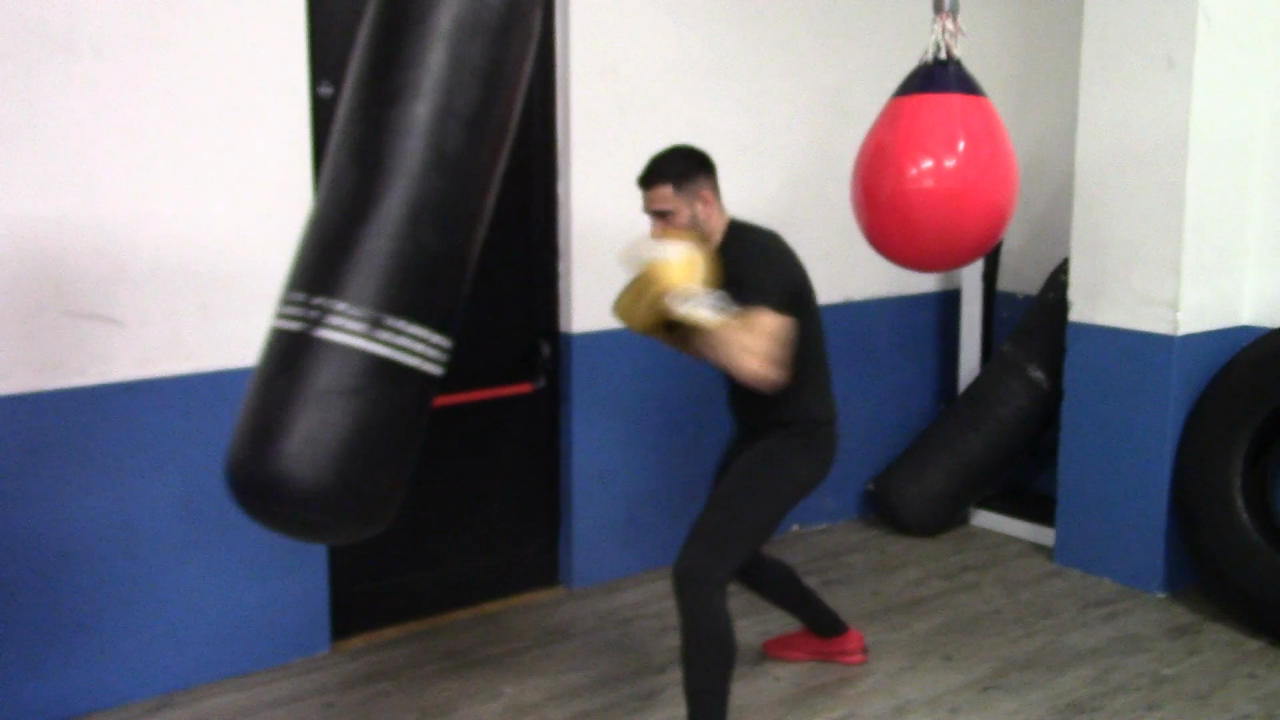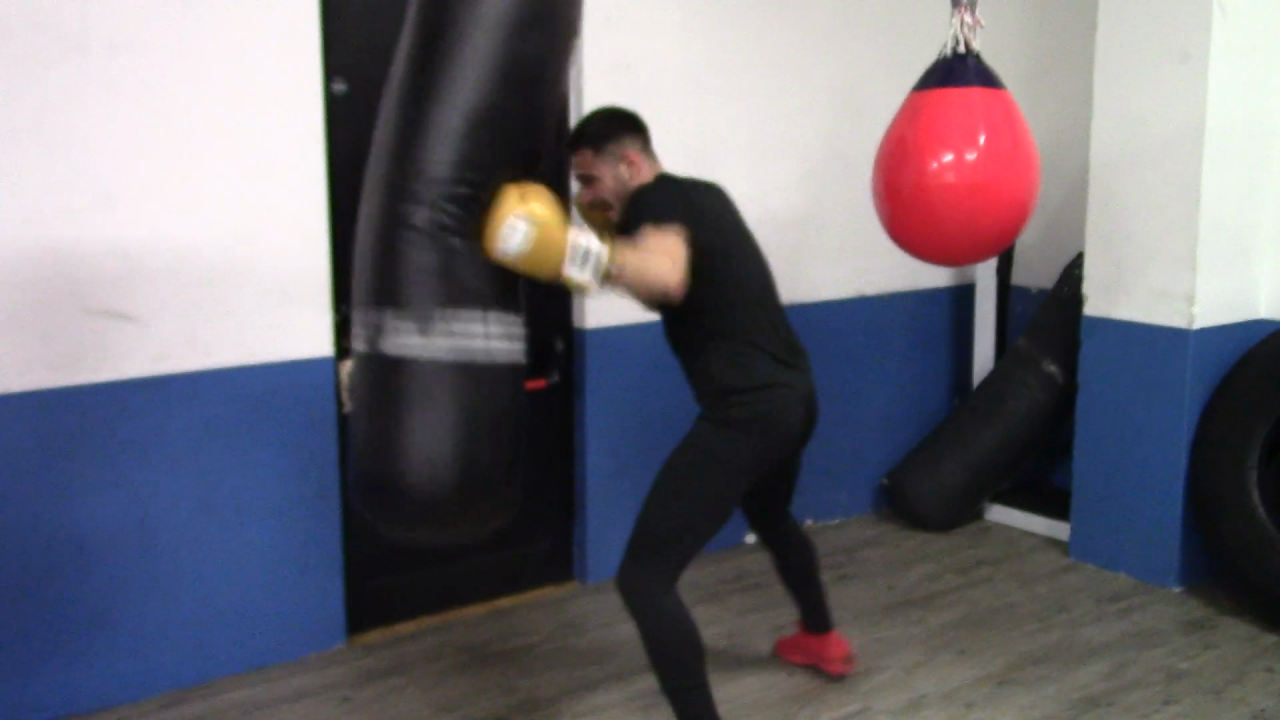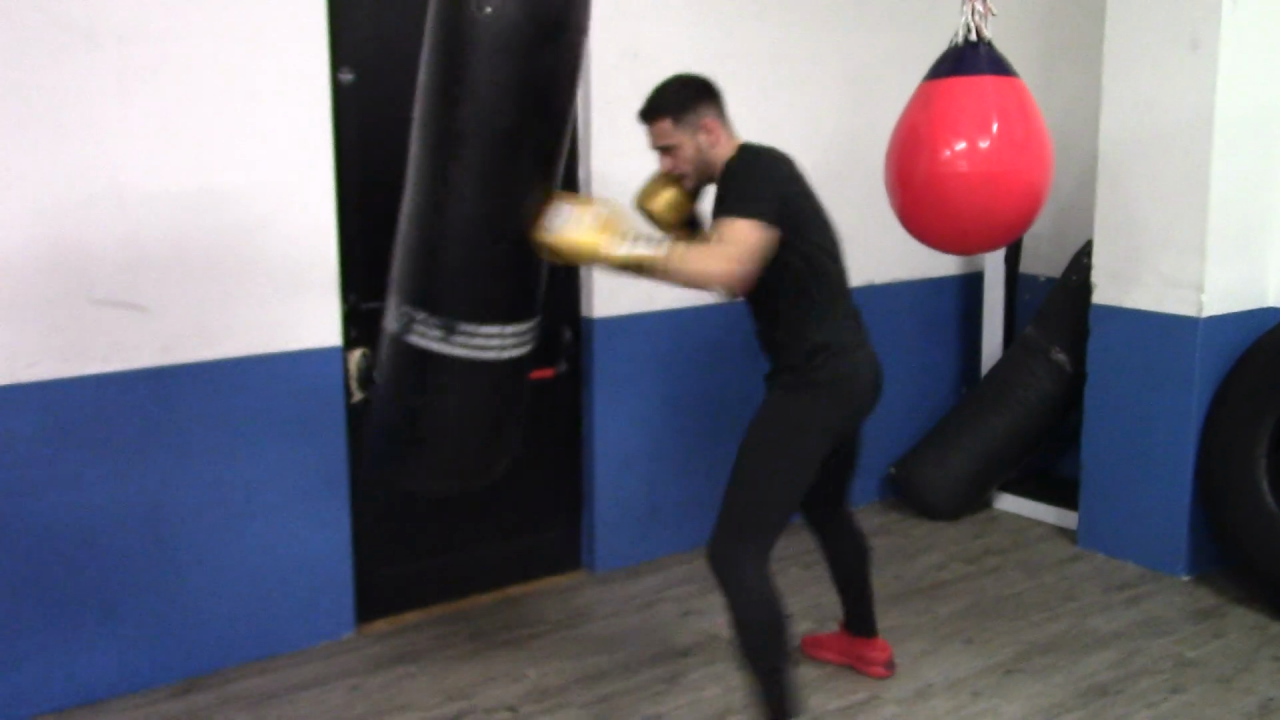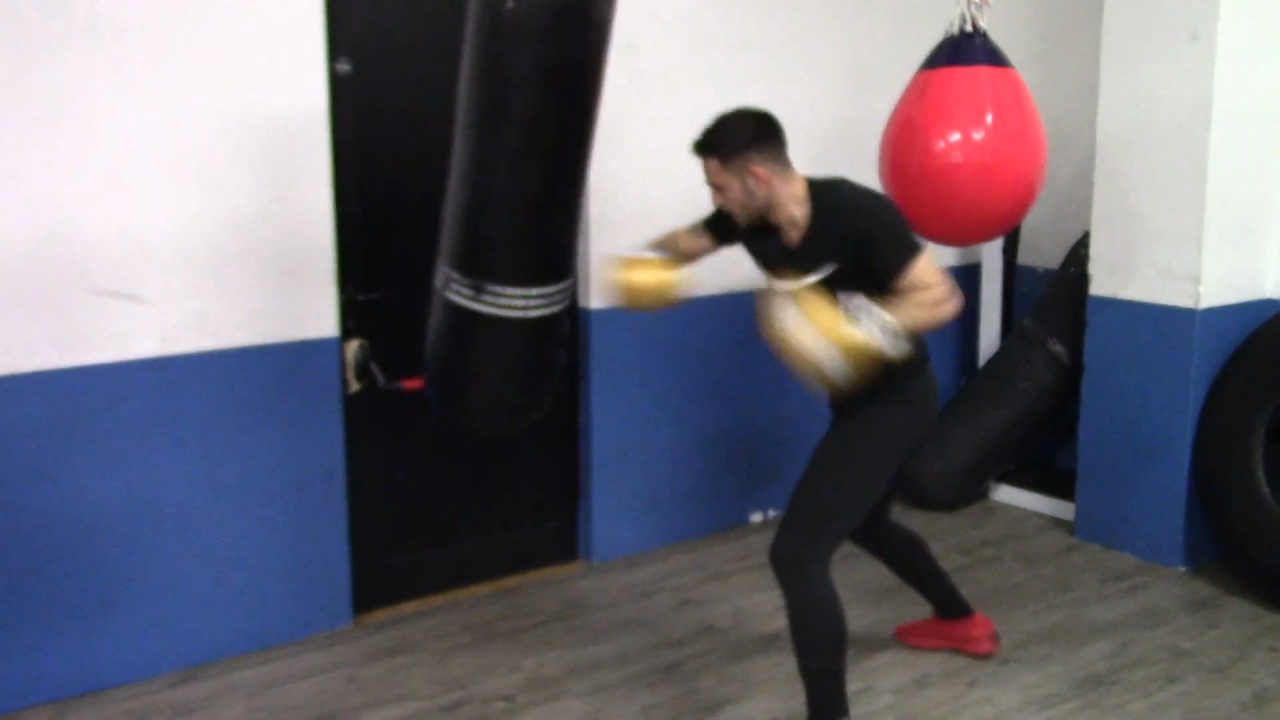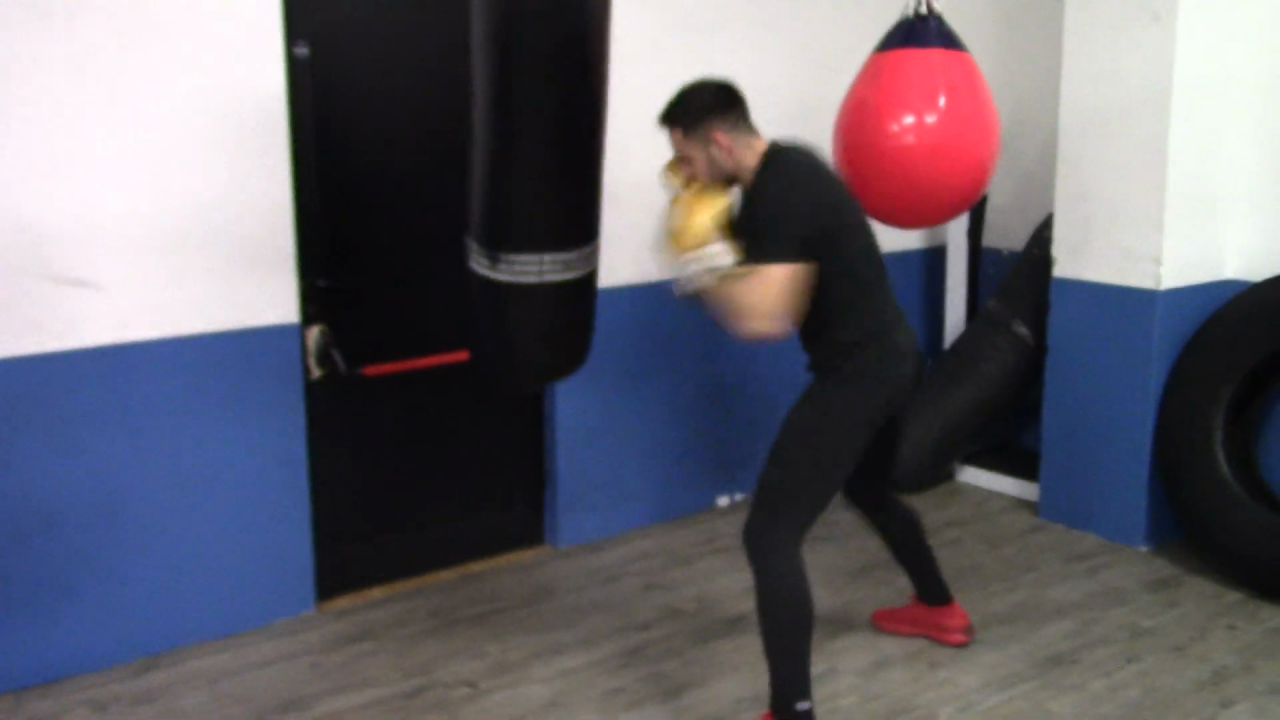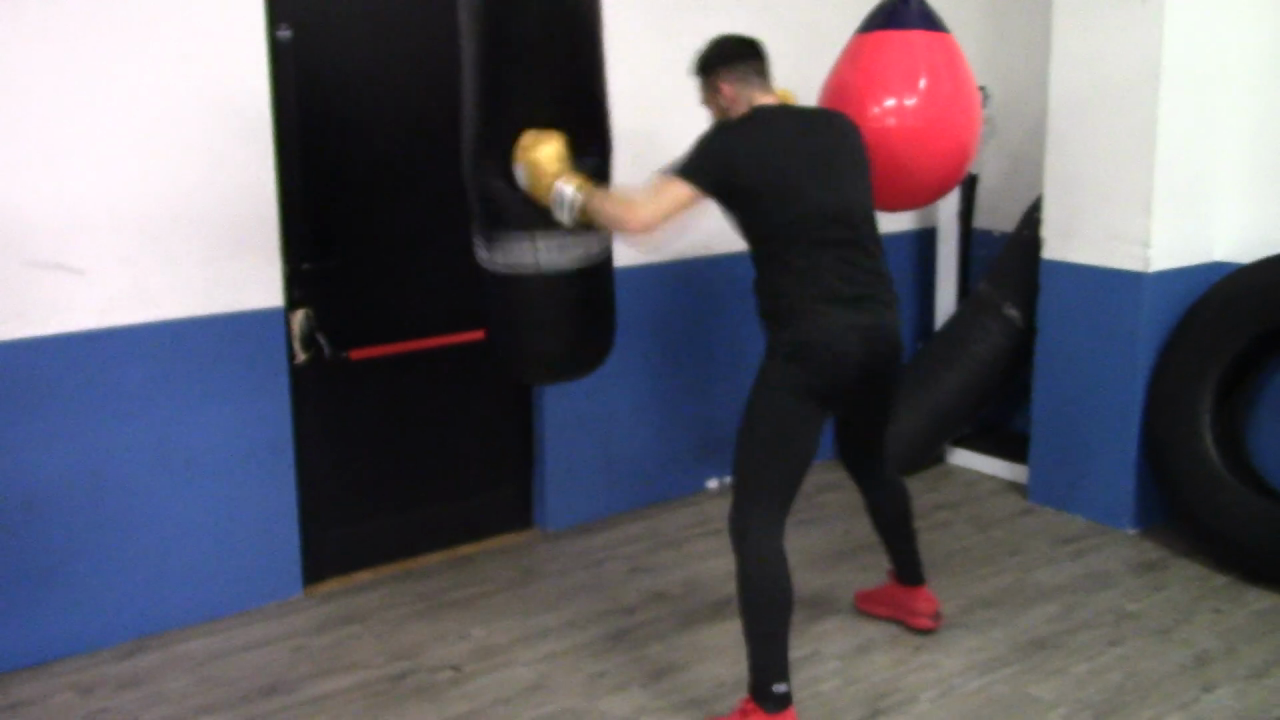
dt=0.4s
person 1, frame 1
left shoulder: (759, 258)
right shoulder: (722, 257)
left elbow: (758, 367)
right elbow: (719, 351)
right wrist: (663, 325)
left hip: (796, 438)
right hip: (759, 433)
left knee: (697, 572)
right knee: (733, 556)
right ankle: (834, 635)
person 1, frame 2
left shoulder: (659, 201)
right shoulder: (698, 198)
left elbow: (664, 279)
right elbow: (665, 283)
left wrist: (576, 251)
right wrist: (607, 239)
left hip: (745, 415)
right hip: (790, 399)
left knee: (644, 578)
right knee: (771, 518)
right ankle: (820, 639)
person 1, frame 3
left shoulder: (755, 176)
right shoulder: (759, 172)
left elbow: (723, 269)
right elbow: (721, 265)
left wrist: (616, 246)
left hip: (819, 381)
right hip: (850, 370)
left knee: (736, 552)
right knee: (826, 507)
right ankle: (863, 639)
person 1, frame 4
left shoulder: (858, 214)
right shoulder: (757, 215)
left elbow: (942, 299)
right elbow: (686, 244)
left hip: (893, 399)
right hip: (862, 398)
left knee: (797, 554)
right knee: (859, 517)
right ankle: (962, 622)
person 1, frame 5
left shoulder: (781, 198)
right shoulder: (782, 168)
left elbow: (764, 320)
left wrist: (705, 260)
right wrist: (716, 222)
left hip: (858, 372)
right hip: (893, 355)
left knee: (769, 537)
right knee: (865, 491)
right ankle: (939, 610)
person 1, frame 6
left shoulder: (737, 142)
right shoulder: (839, 128)
left elbow: (641, 218)
left wrist: (563, 191)
left hip: (810, 348)
right hip: (881, 332)
left knee: (757, 519)
right knee: (867, 460)
right ankle: (912, 592)
